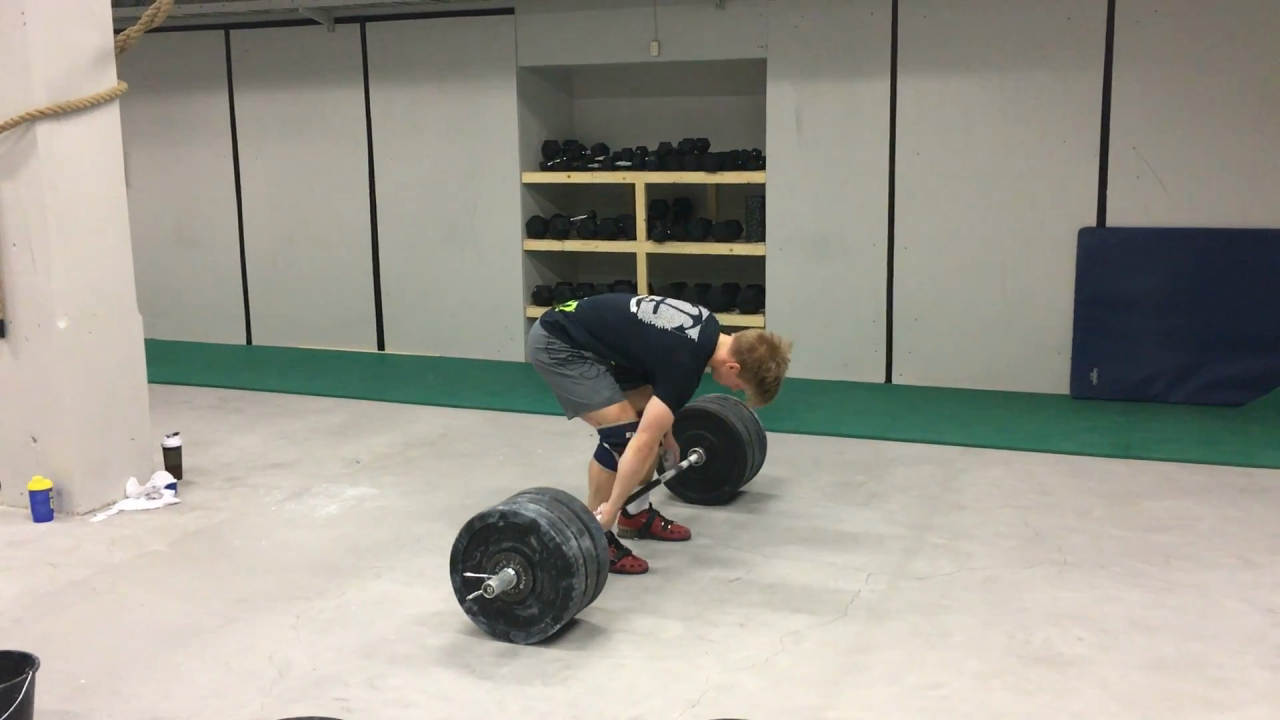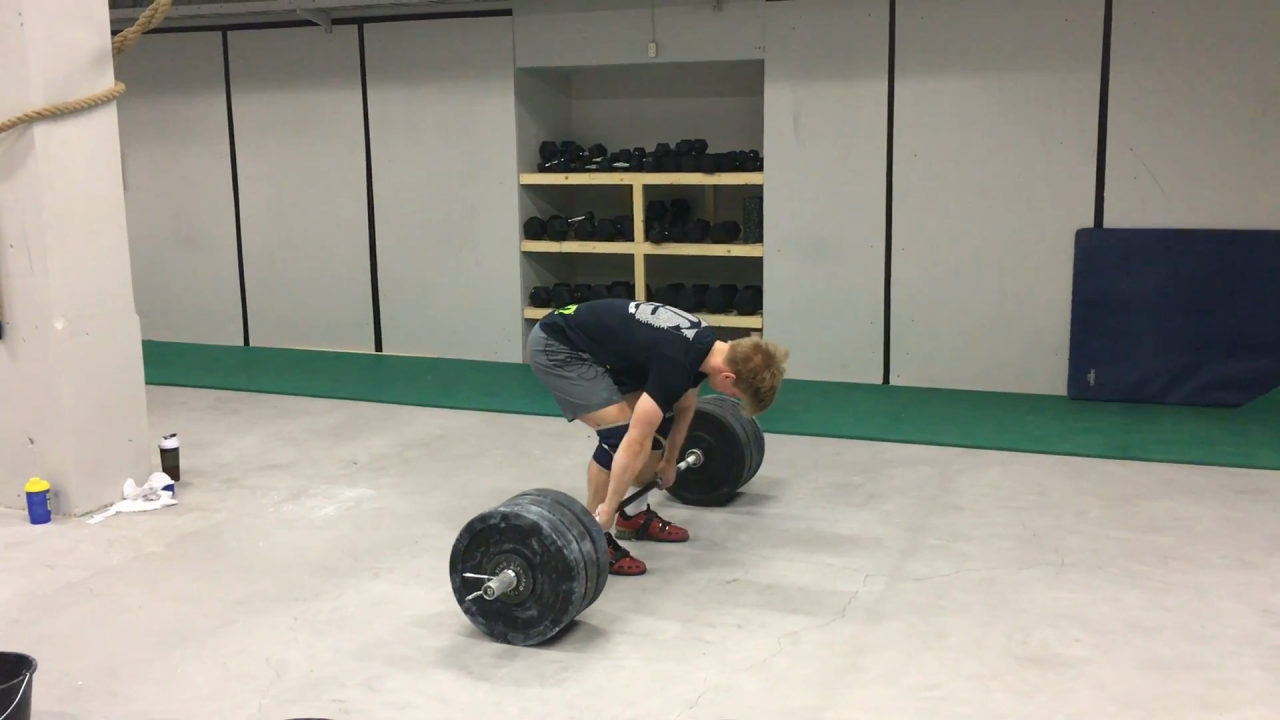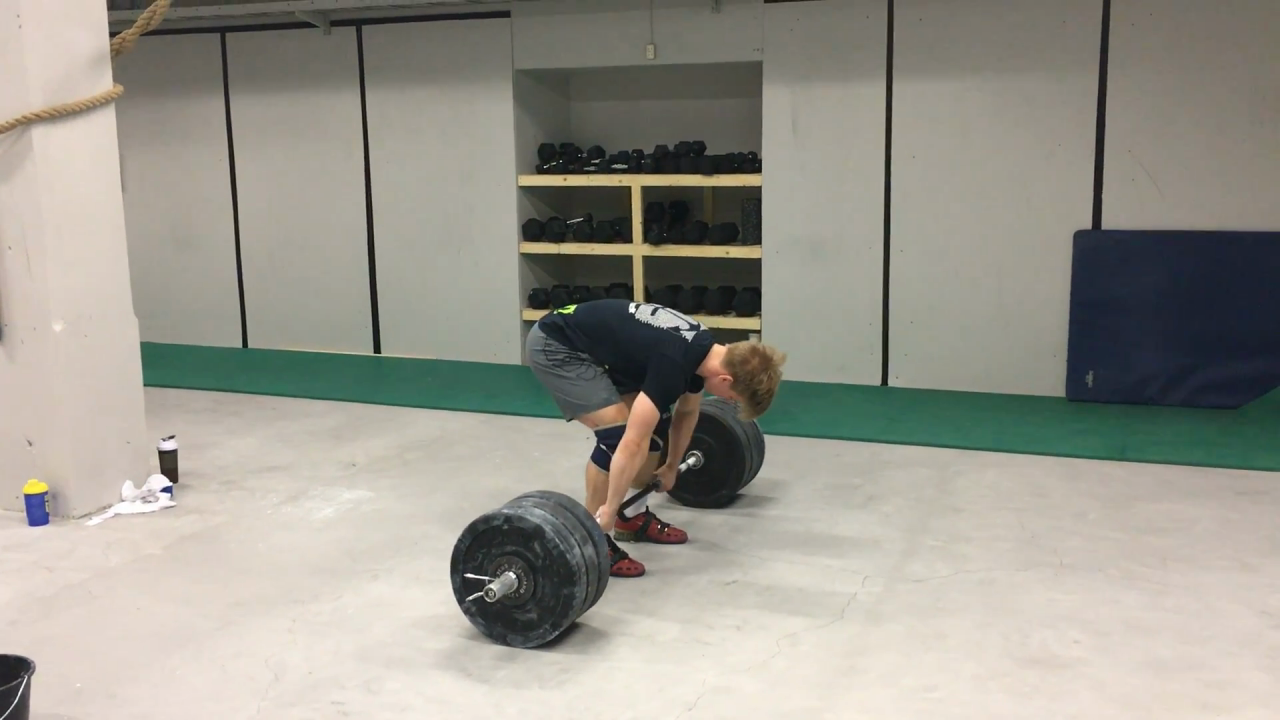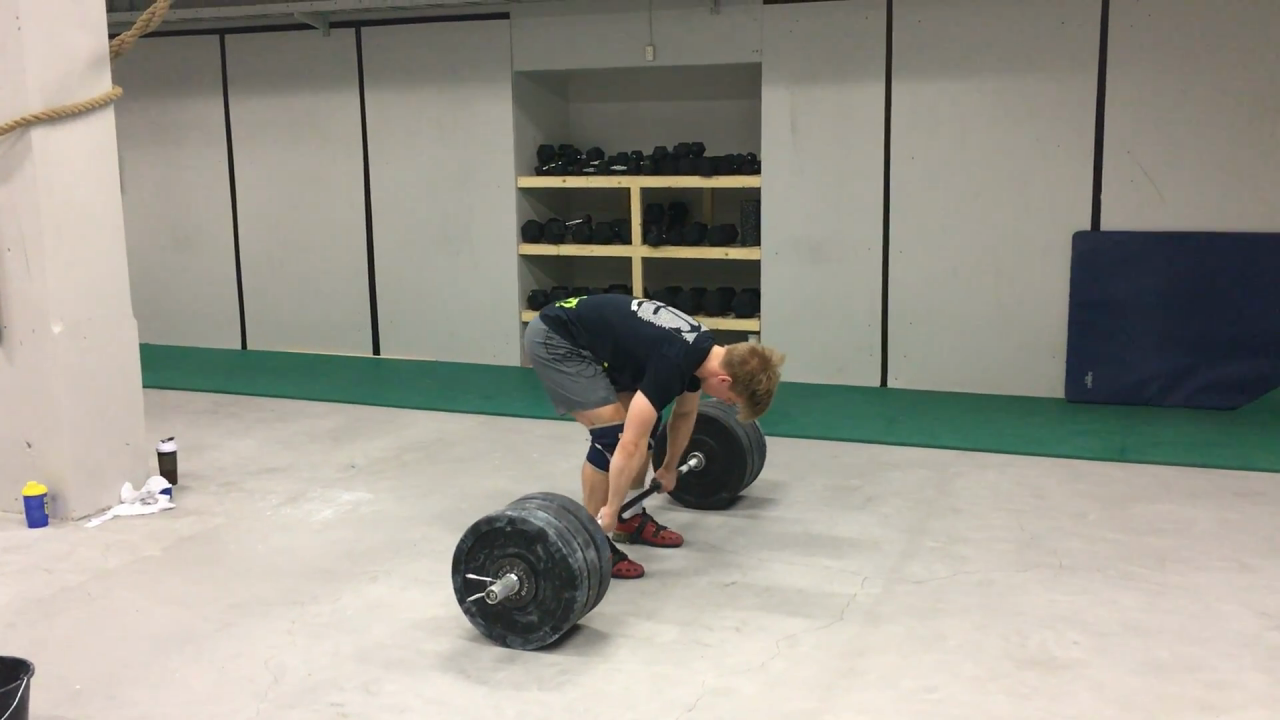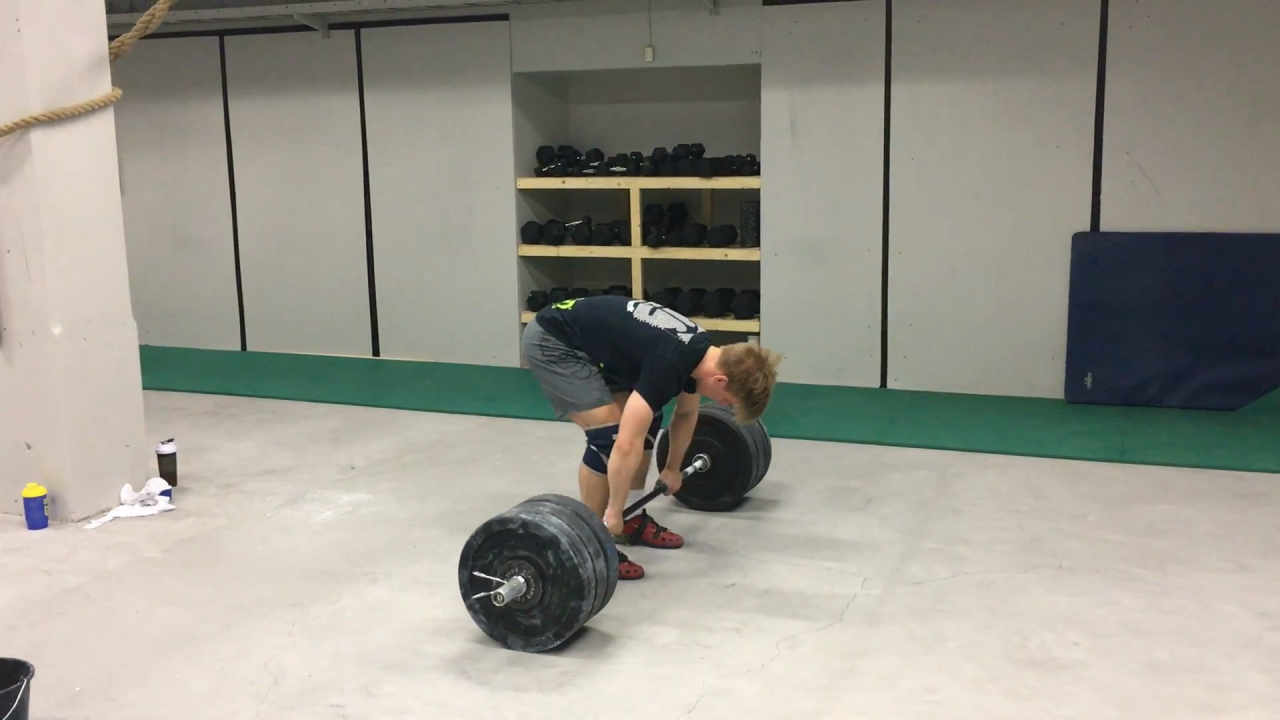
dt=0.2s
person 1, frame 1
left shoulder: (709, 330)
right shoulder: (684, 361)
right elbow: (644, 442)
left wrist: (668, 435)
right wrist: (611, 509)
left hip: (591, 338)
right hip: (556, 344)
left knee: (654, 417)
right knee: (621, 430)
left ankle: (636, 514)
person 1, frame 2
left shoulder: (703, 345)
right shoulder: (676, 363)
left elbow: (684, 407)
right elbow: (636, 441)
left wrist: (669, 463)
right wrist: (608, 509)
left hip: (593, 344)
right hip: (555, 346)
left knee: (658, 418)
right knee: (619, 431)
left ankle: (634, 516)
person 1, frame 3
left shoulder: (702, 349)
right shoulder: (674, 363)
left elbow: (687, 412)
right elbow: (633, 442)
left wrist: (670, 468)
right wrist: (609, 509)
left hip: (591, 342)
right hip: (554, 346)
left knee: (654, 421)
right knee: (617, 431)
left ankle: (634, 518)
person 1, frame 4
left shoulder: (702, 349)
right shoulder: (672, 363)
left elbow: (685, 412)
right elbow: (631, 443)
left wrist: (669, 468)
right wrist: (611, 510)
left hip: (588, 337)
right hip: (554, 340)
left knee: (643, 422)
right knee: (612, 431)
left ankle: (631, 519)
person 1, frame 5
left shoulder: (700, 350)
right shoulder: (669, 363)
left elbow: (685, 413)
right elbow: (627, 443)
left wrist: (672, 469)
right wrist: (613, 513)
left hip: (587, 341)
right hip: (551, 343)
left knee: (646, 419)
right knee: (609, 433)
left ankle: (633, 521)
